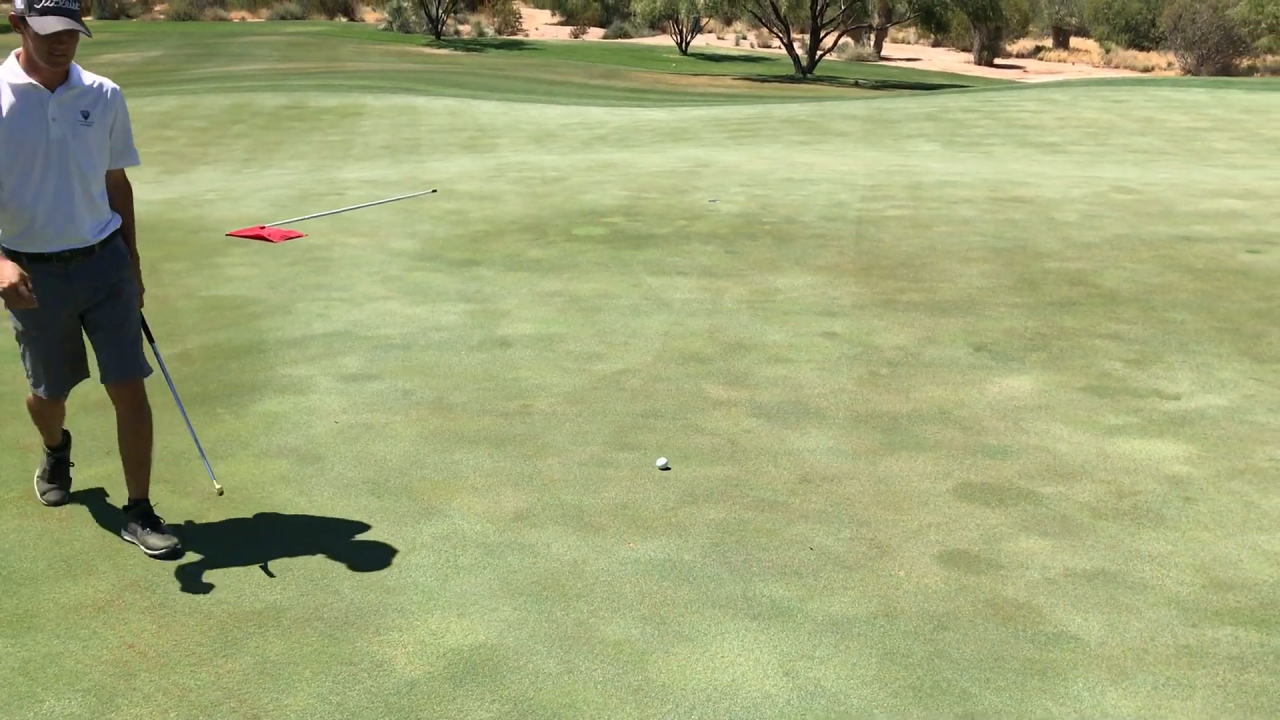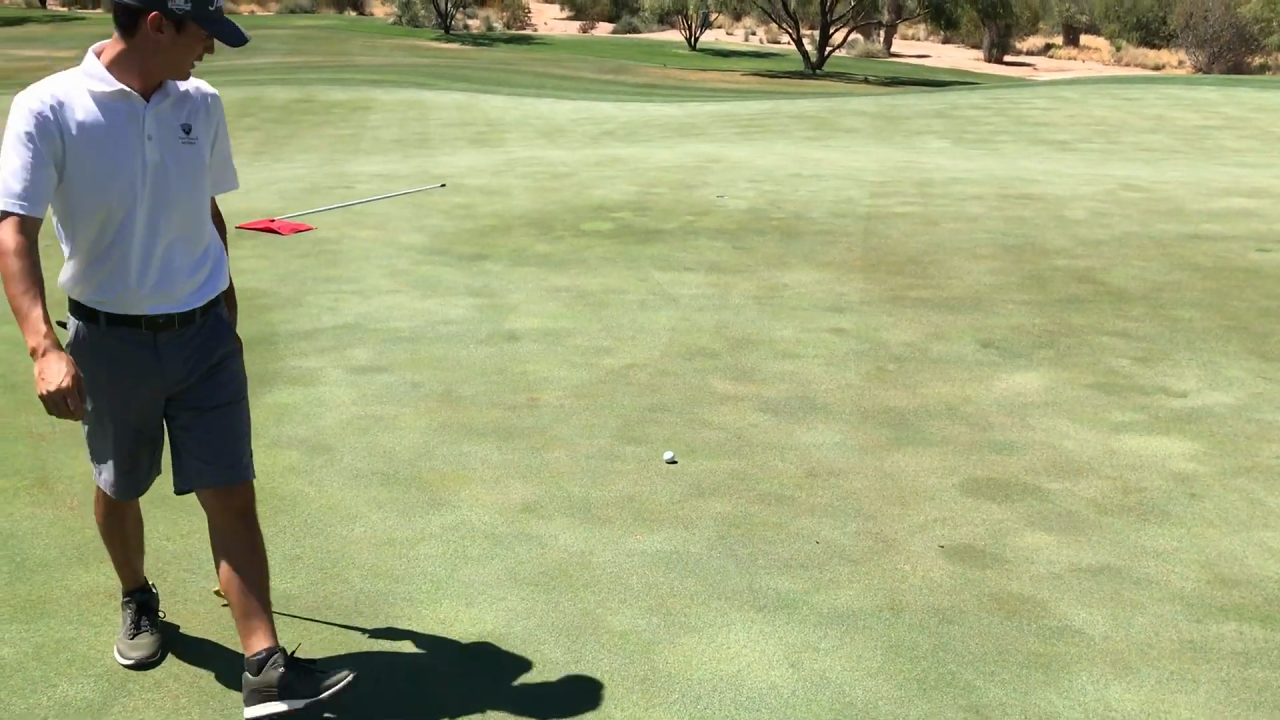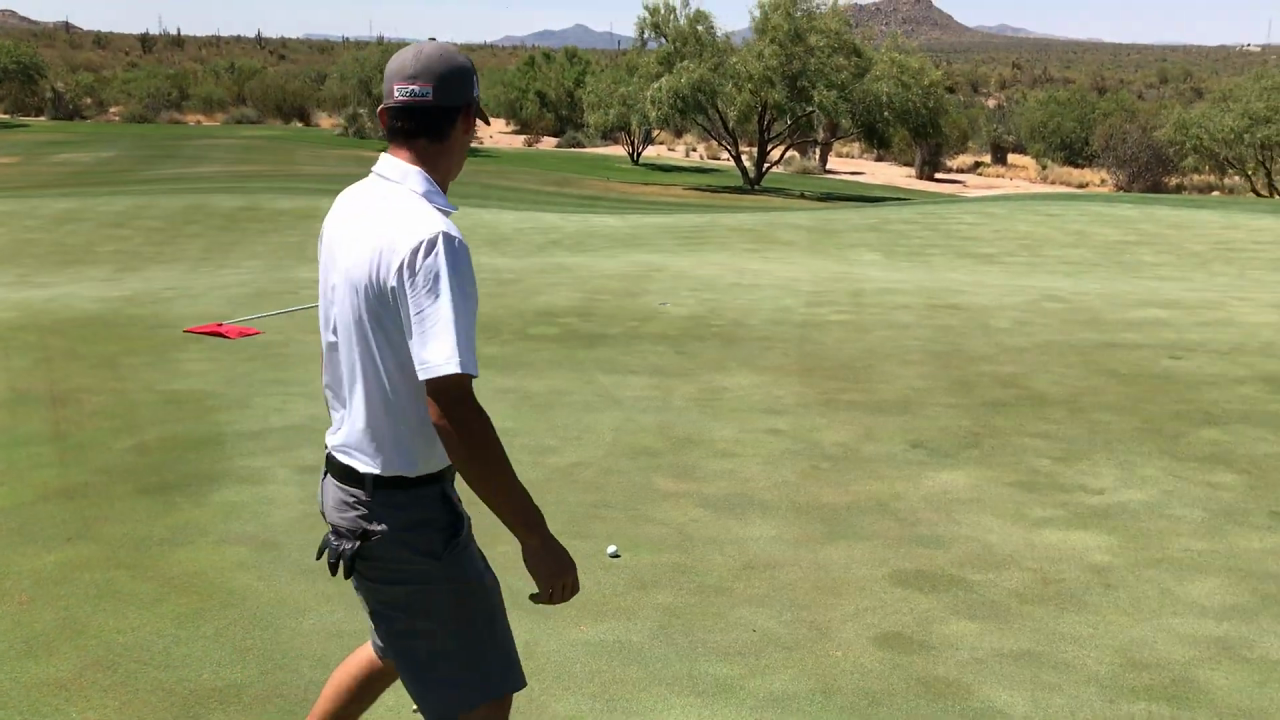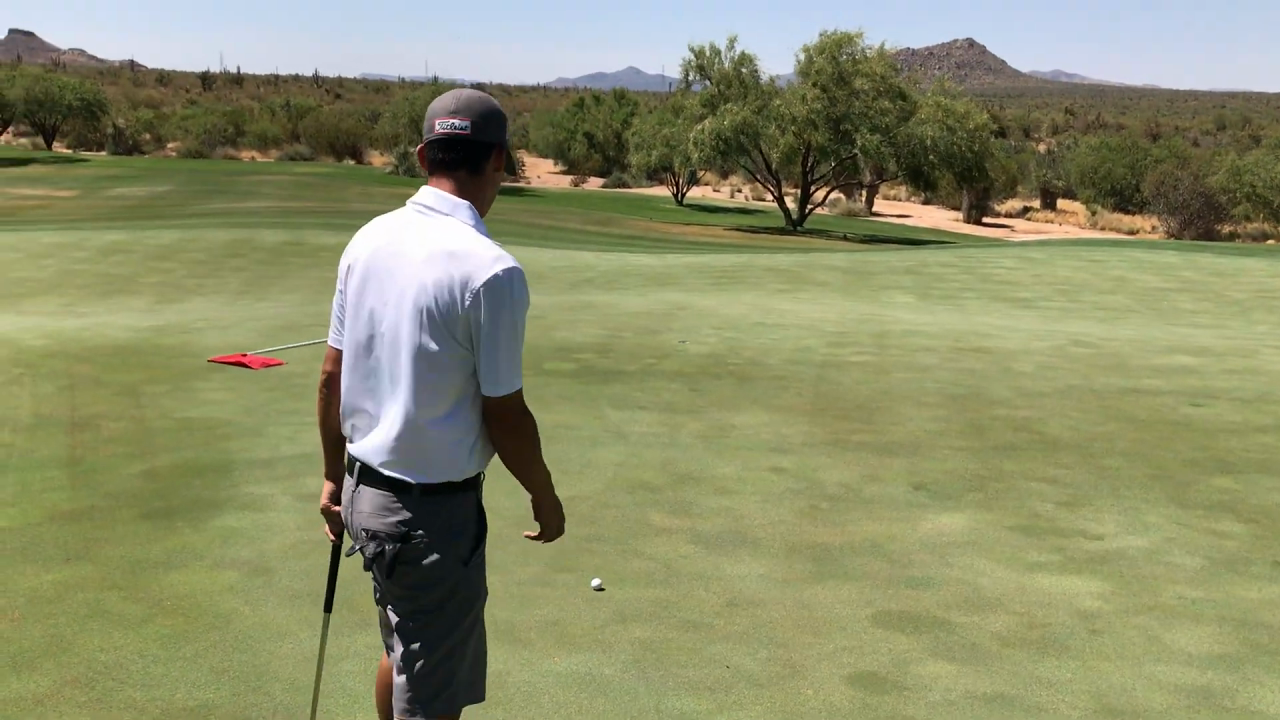
dt=1s
person 1, frame 1
left shoulder: (104, 96)
left wrist: (133, 262)
left hip: (104, 263)
left knee: (129, 388)
right knee: (48, 393)
left ankle: (138, 510)
right ankle: (56, 449)
person 1, frame 2
left shoulder: (202, 105)
left wrist: (225, 303)
left hip: (204, 334)
right hip: (111, 340)
left knee: (231, 496)
right knee: (119, 492)
right ankle: (137, 599)
person 1, frame 3
left shoulder: (351, 206)
right shoulder: (429, 236)
right elbow: (450, 409)
right wrist: (537, 540)
left hip: (350, 481)
right hip: (408, 507)
left knee: (401, 645)
person 1, frame 4
left shoulder: (368, 240)
right shoulder: (490, 270)
left elbow: (332, 376)
right elbow: (504, 417)
left wrist: (334, 476)
right wrist: (545, 497)
left hip: (367, 492)
right hip: (433, 513)
left knee: (403, 653)
